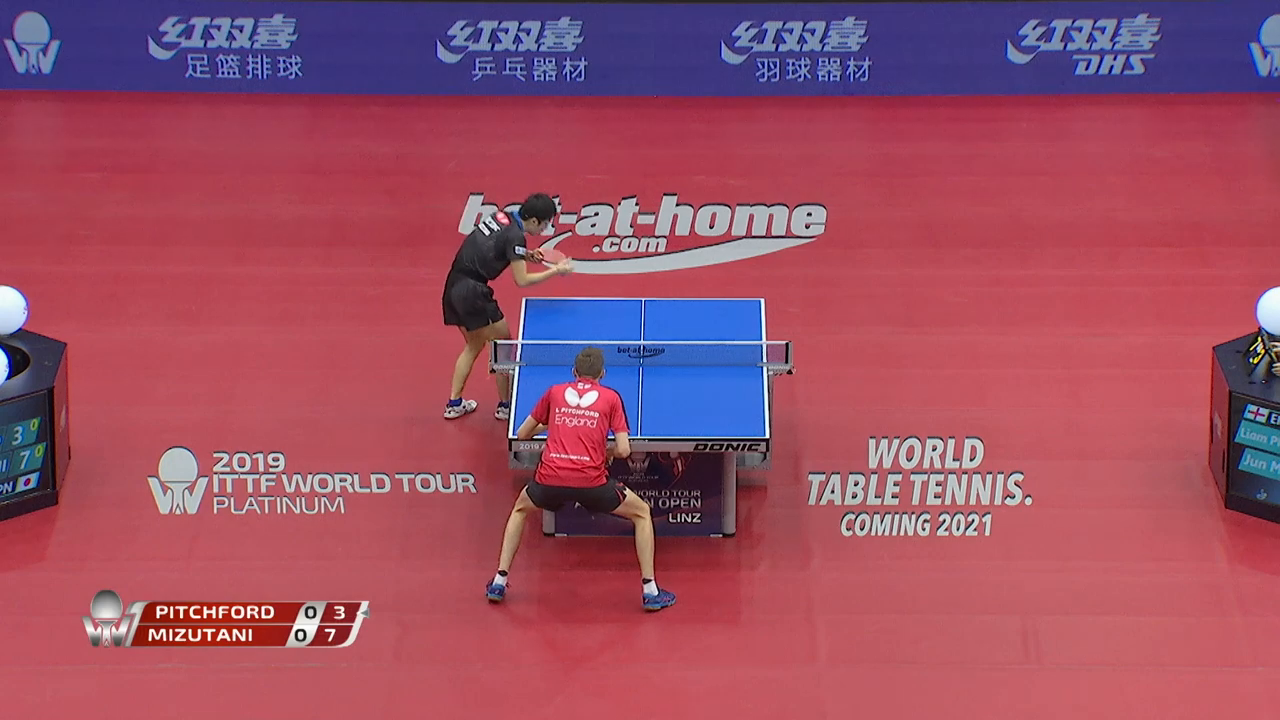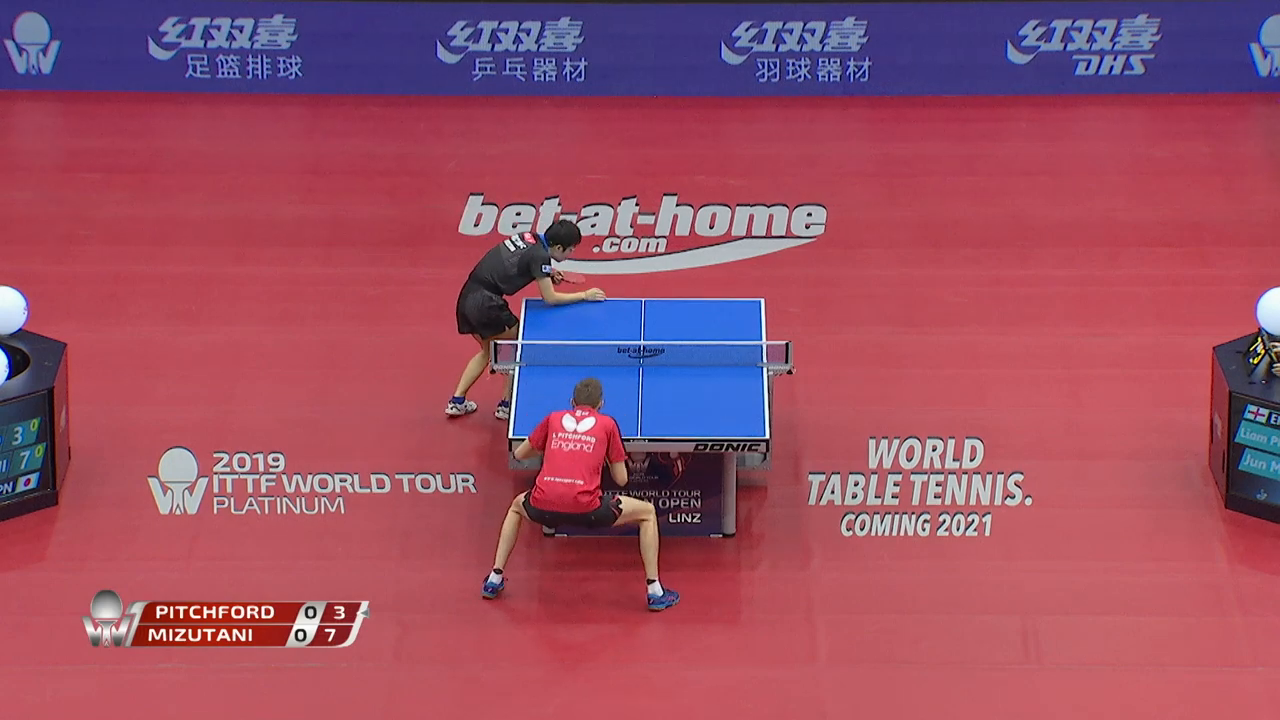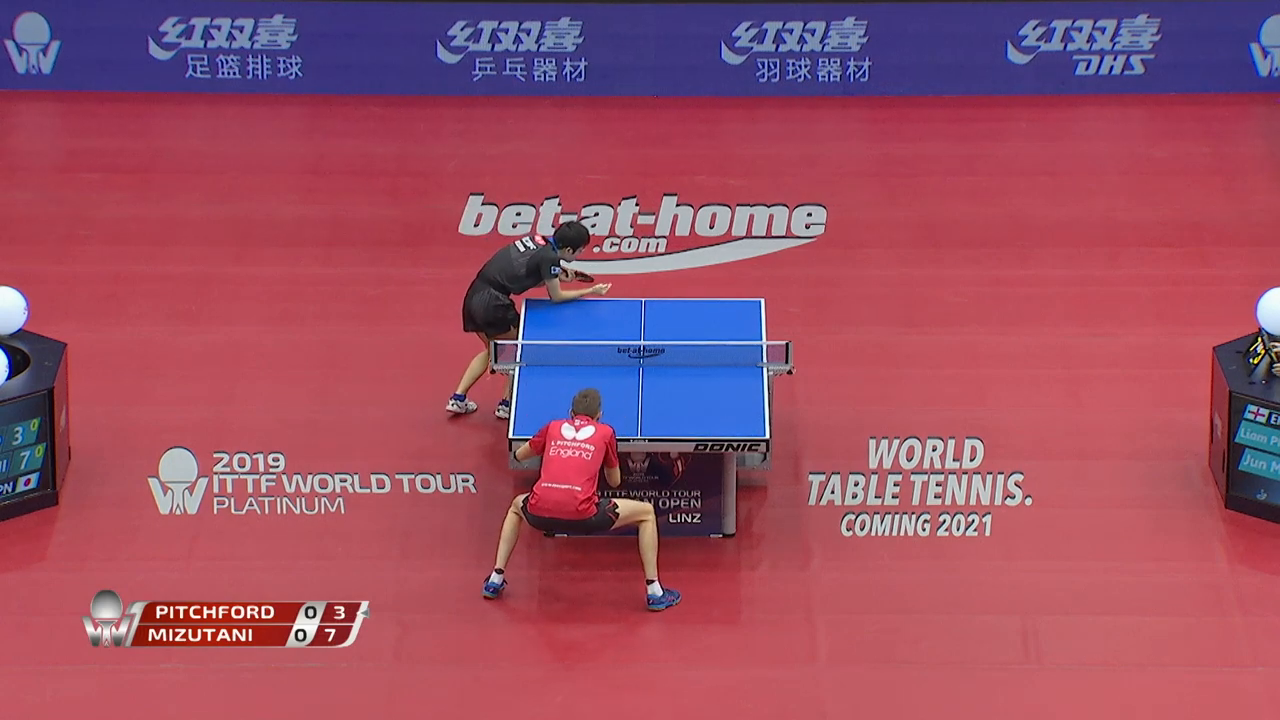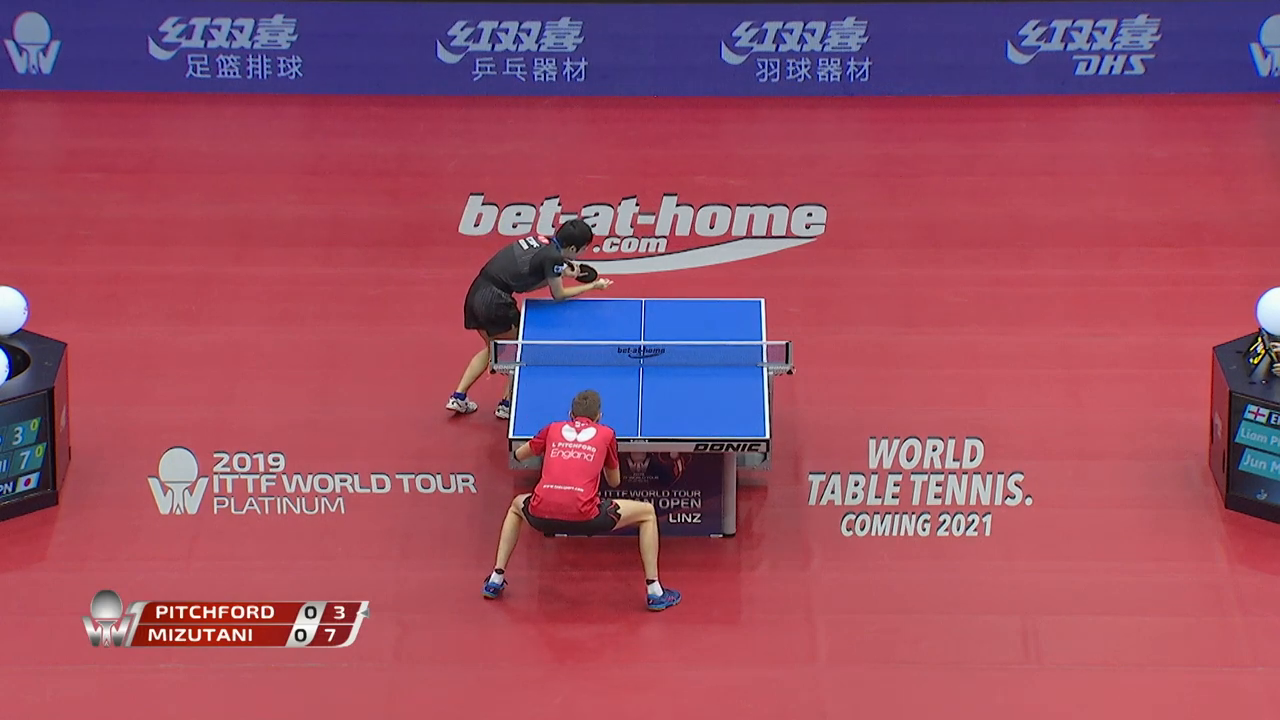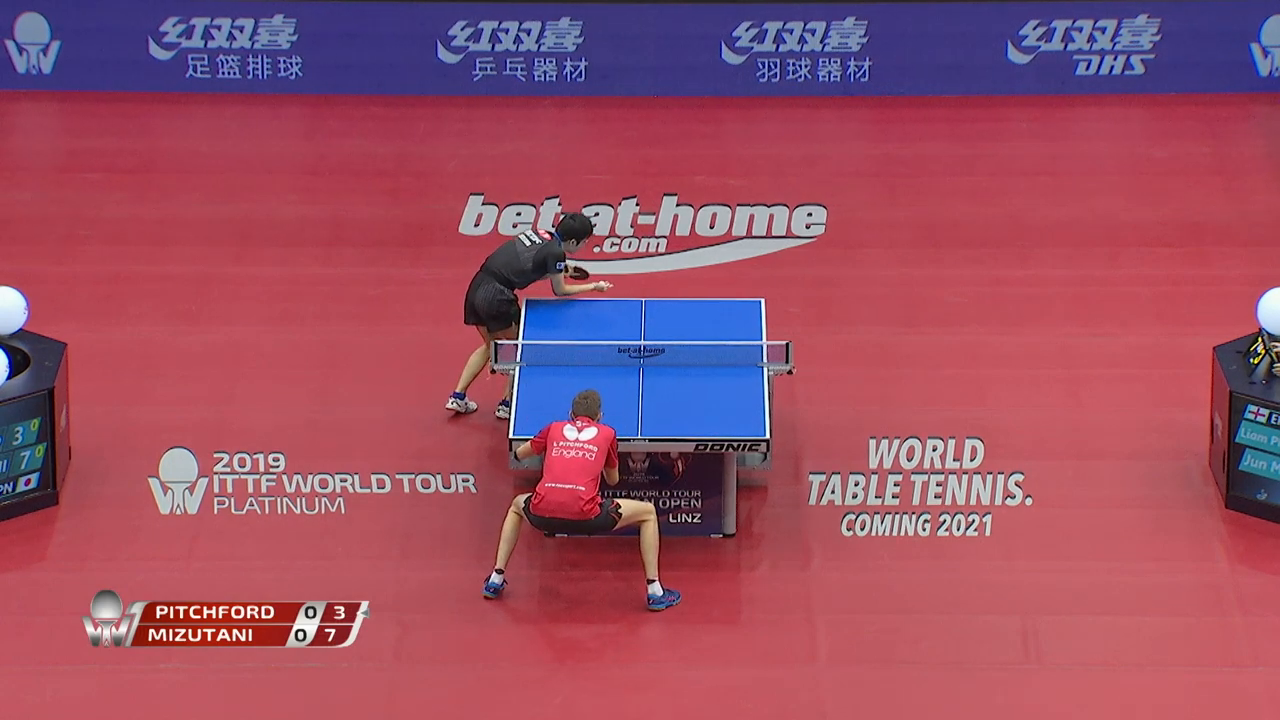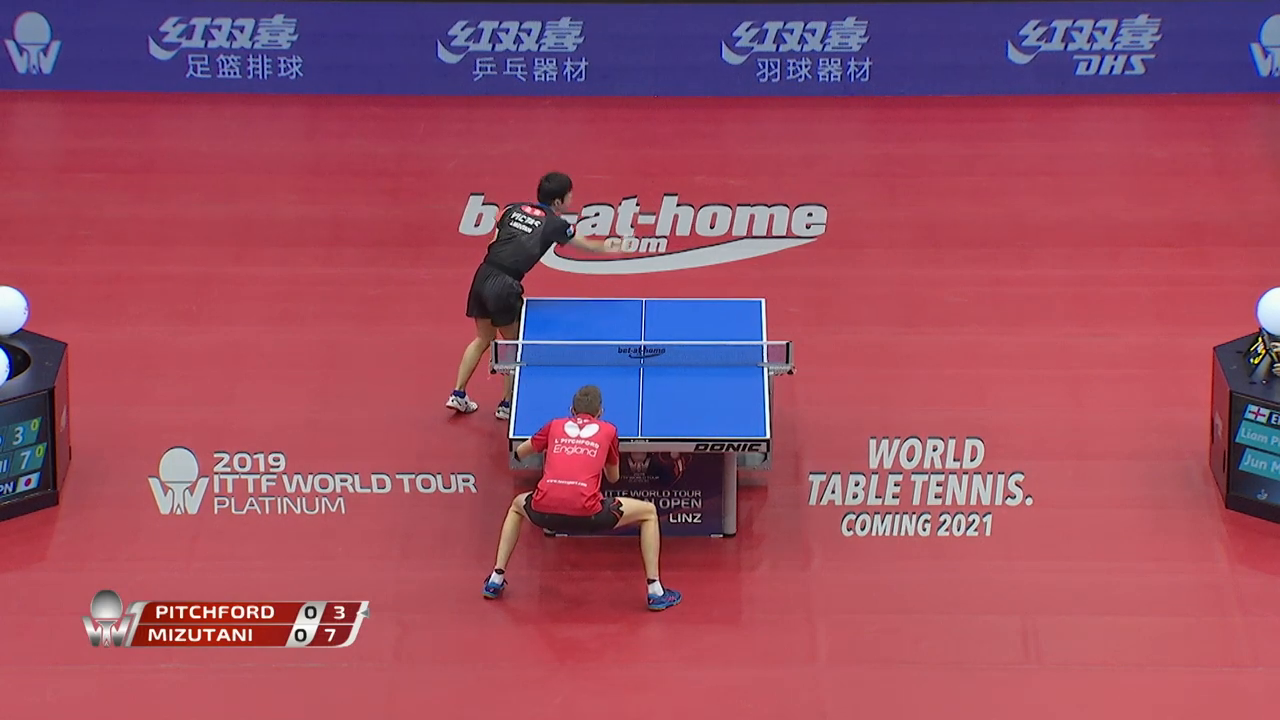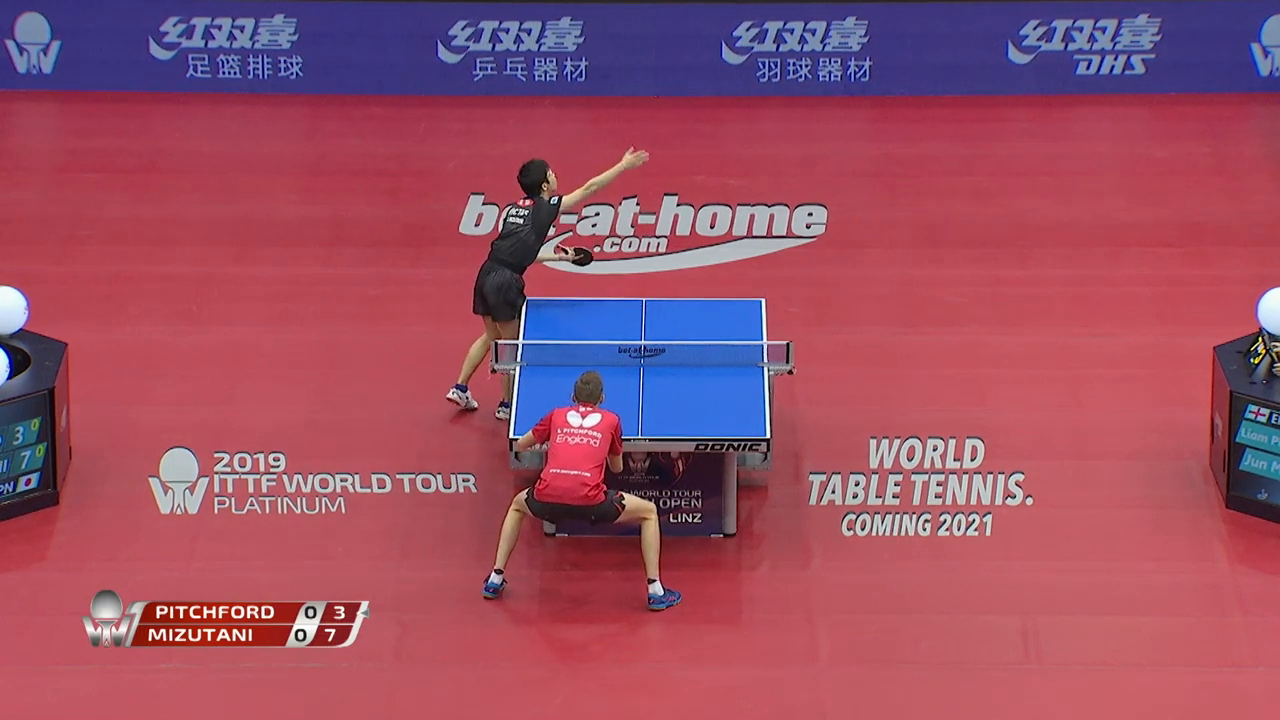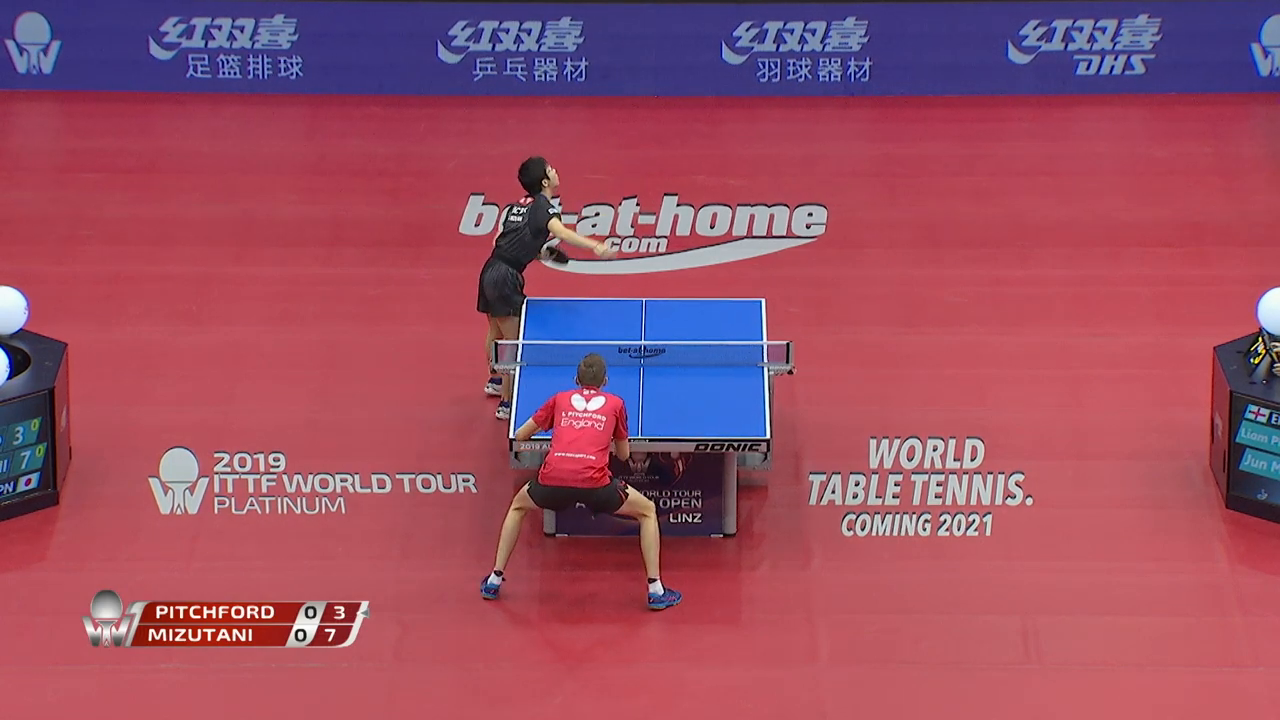
dt=0.4s
person 1, frame 1
left shoulder: (555, 392)
right shoulder: (611, 397)
left elbow: (522, 434)
right elbow: (623, 450)
left hip: (550, 480)
right hip: (590, 482)
left knee: (520, 509)
right knee: (642, 514)
left ankle: (499, 582)
right ankle: (650, 590)
person 1, frame 2
left shoulder: (553, 418)
right shoulder: (608, 424)
left elbow: (519, 455)
right elbow: (622, 480)
left hip: (543, 504)
right hip: (585, 506)
left knee: (517, 506)
right knee: (647, 513)
left ankle: (494, 579)
right ankle: (654, 591)
person 1, frame 3
left shoulder: (553, 427)
right shoulder: (605, 432)
left elbow: (519, 455)
right elbow: (615, 481)
left hip: (540, 511)
right hip: (581, 513)
left knee: (517, 505)
right knee: (646, 513)
left ankle: (496, 579)
right ankle: (654, 591)
person 1, frame 4
left shoulder: (553, 429)
right shoulder: (606, 433)
left elbow: (519, 455)
right elbow: (614, 481)
left hip: (542, 514)
right hip: (583, 516)
left knee: (517, 505)
right knee: (647, 513)
left ankle: (496, 580)
right ankle: (654, 592)
person 1, frame 5
left shoulder: (554, 428)
right shoulder: (607, 433)
left elbow: (519, 454)
right elbow: (613, 480)
left hip: (543, 513)
right hip: (584, 515)
left knee: (517, 505)
right knee: (648, 513)
left ankle: (496, 579)
right ankle: (655, 592)
person 1, frame 6
left shoulder: (555, 425)
right shoulder: (608, 430)
left elbow: (519, 452)
right elbow: (613, 477)
left hip: (545, 509)
right hip: (586, 512)
left knee: (517, 505)
right knee: (648, 513)
left ankle: (496, 579)
right ankle: (655, 591)
person 1, frame 7
left shoulder: (557, 415)
right shoulder: (611, 420)
left elbow: (520, 445)
right elbow: (617, 468)
left hip: (548, 498)
right hip: (589, 501)
left knee: (517, 506)
right knee: (649, 513)
left ankle: (495, 579)
right ankle: (655, 591)
person 1, frame 8
left shoulder: (559, 399)
right shoulder: (615, 403)
left elbow: (520, 435)
right elbow: (624, 454)
left hip: (552, 480)
right hip: (594, 483)
left knee: (518, 507)
right knee: (647, 512)
left ankle: (494, 580)
right ankle: (656, 590)
person 2, frame 1
left shoulder: (501, 217)
right shoulder: (515, 236)
right elbow: (522, 280)
left wrist: (524, 255)
right wrist: (555, 270)
left hip: (455, 287)
right hip: (472, 291)
left knee: (474, 346)
left ankle: (455, 404)
right ankle: (506, 406)
person 2, frame 2
left shoulder: (527, 237)
right shoulder: (539, 255)
right elbow: (550, 298)
left wrist: (547, 275)
right wrist: (584, 295)
left hip: (467, 297)
right hip: (486, 303)
left knee: (489, 351)
left ankle: (457, 401)
right ankle: (506, 405)
person 2, frame 3
left shoulder: (536, 241)
right shoulder: (549, 257)
right elbow: (556, 297)
left wrist: (557, 276)
right wrist: (592, 290)
left hip: (474, 296)
right hip: (492, 303)
left knee: (493, 350)
left ankle: (458, 399)
right ankle: (507, 404)
person 2, frame 4
left shoulder: (539, 241)
right shoulder: (553, 256)
right elbow: (559, 294)
left wrist: (561, 273)
right wrist: (593, 286)
left hip: (476, 293)
right hip: (494, 300)
left knee: (492, 348)
left ankle: (458, 397)
right ankle: (507, 404)
person 2, frame 5
left shoulder: (534, 233)
right shoulder: (555, 253)
right elbow: (560, 290)
right wrist: (593, 287)
left hip: (477, 286)
right hip: (496, 296)
left knee: (490, 345)
left ankle: (458, 396)
right ankle: (507, 404)
person 2, frame 6
left shoulder: (514, 210)
right shoulder: (555, 225)
left elbow: (495, 242)
right elbow: (586, 246)
right wrist: (608, 248)
left hip: (483, 277)
right hip: (504, 288)
left knee: (483, 340)
left ankle: (458, 396)
right ankle: (507, 405)
person 2, frame 7
left shoulder: (515, 208)
right shoulder: (544, 208)
right elbow: (587, 190)
left wrist: (555, 256)
right wrist: (623, 165)
left hip: (487, 273)
right hip: (505, 281)
left knee: (489, 336)
left ankle: (460, 389)
right ankle: (507, 405)
person 2, frame 8
left shoulder: (519, 205)
right shoulder: (543, 207)
right elbow: (561, 232)
left wrist: (534, 251)
right wrist: (596, 246)
left hip: (490, 270)
right hip: (506, 277)
left knee: (496, 332)
right knee: (513, 342)
left ankle: (495, 380)
right ankle: (507, 405)
